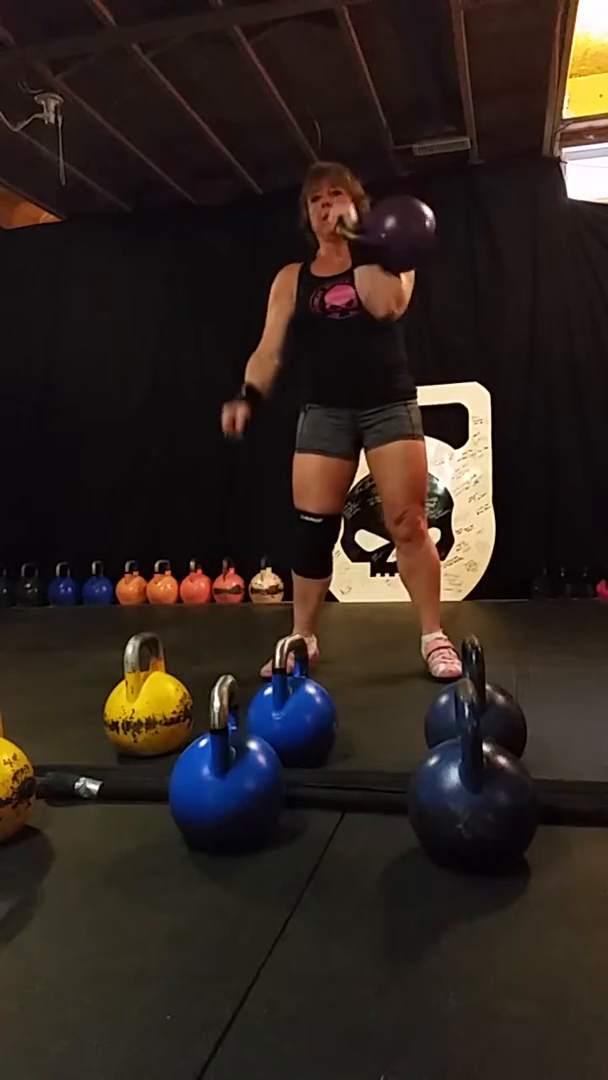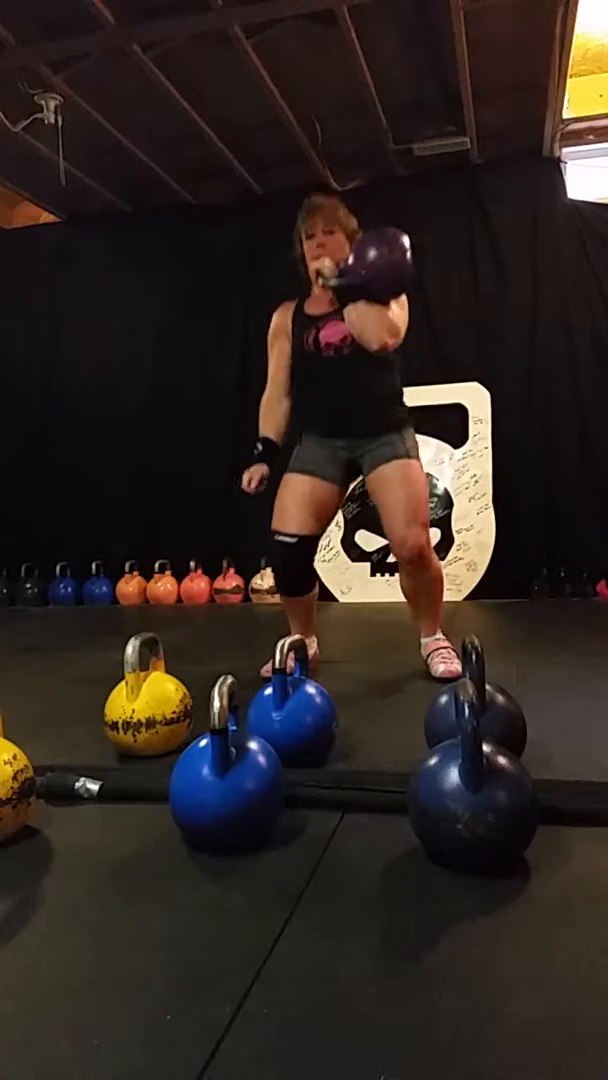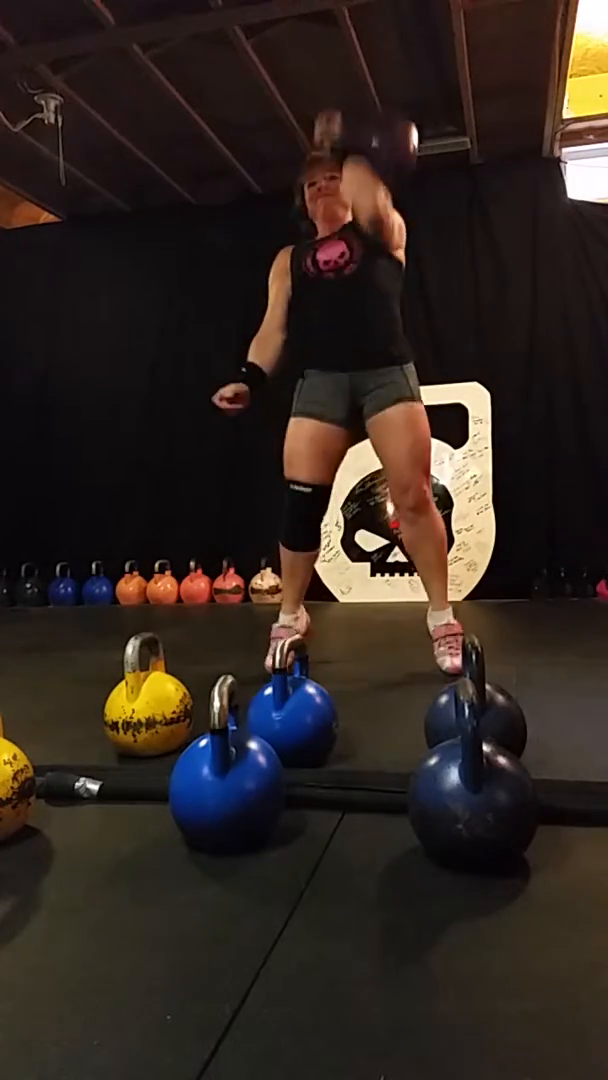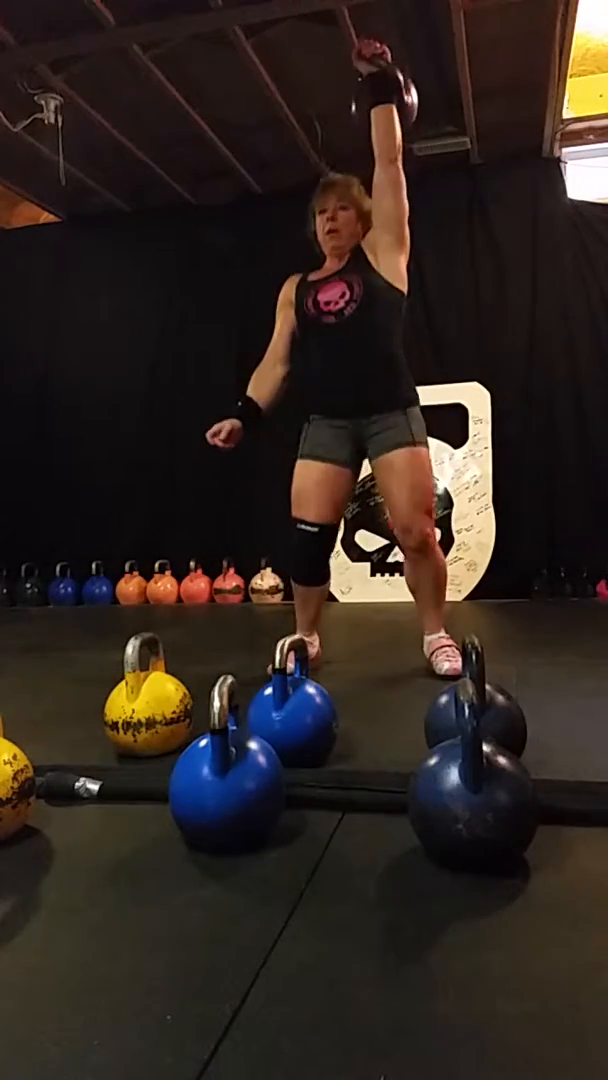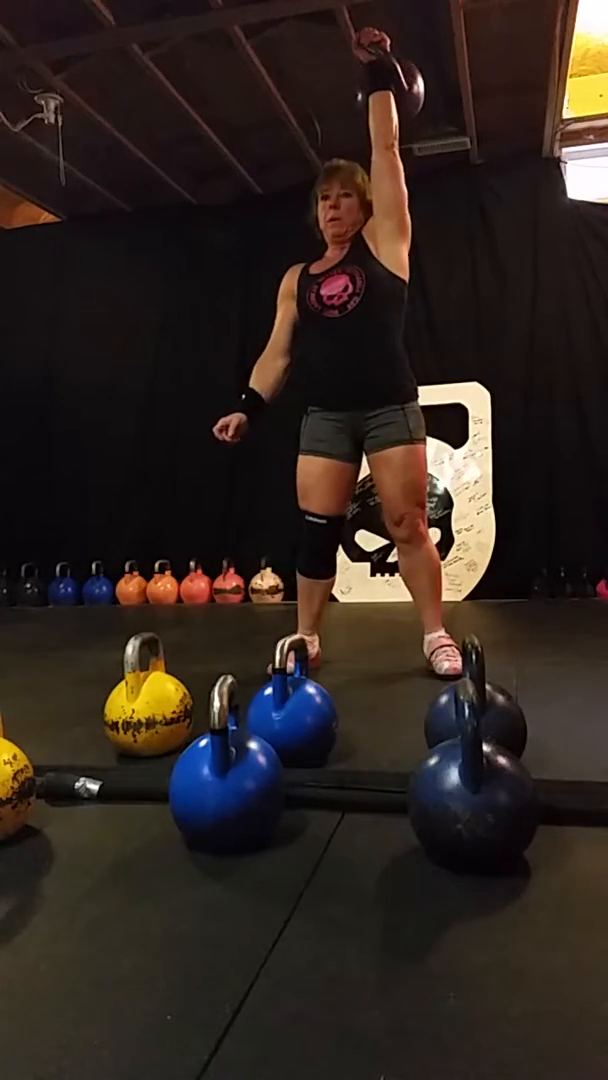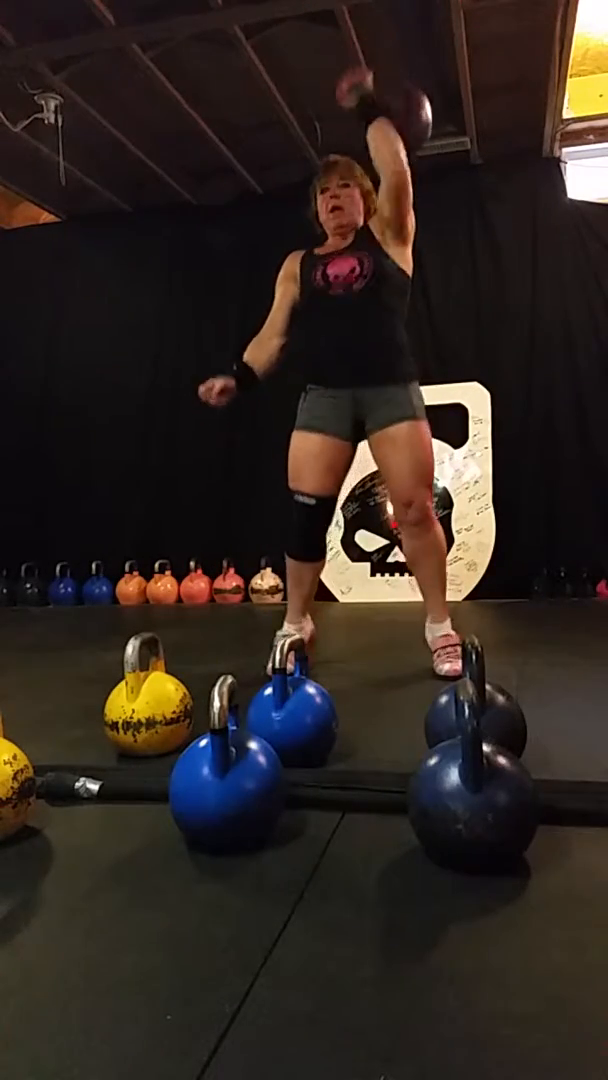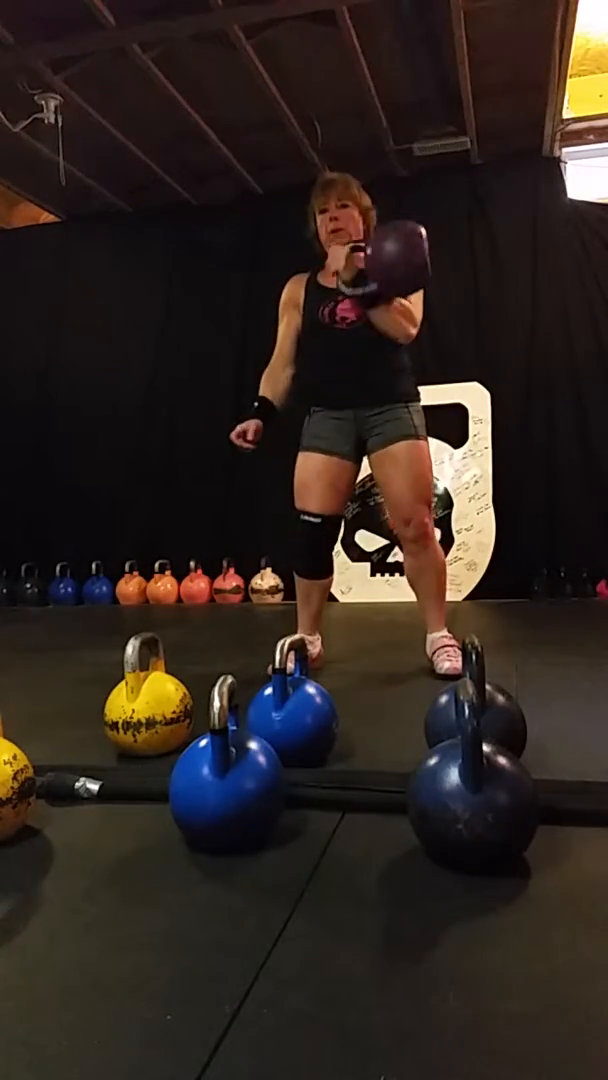
dt=0.4s
person 1, frame 1
left shoulder: (385, 259)
right shoulder: (291, 279)
left elbow: (388, 305)
right elbow: (271, 350)
left wrist: (360, 241)
right wrist: (246, 399)
left hip: (390, 406)
right hip: (324, 412)
left knee: (407, 523)
right knee: (313, 529)
left ankle: (434, 638)
right ankle: (302, 640)
person 1, frame 2
right shoulder: (287, 318)
left elbow: (383, 337)
right elbow: (277, 393)
right wrist: (264, 454)
left hip: (385, 436)
right hip: (319, 442)
left knee: (412, 544)
right knee: (286, 546)
left ankle: (433, 638)
right ankle: (302, 641)
person 1, frame 3
left shoulder: (375, 232)
right shoulder: (290, 259)
left elbow: (380, 210)
right elbow: (274, 327)
left wrist: (346, 156)
right wrist: (247, 379)
left hip: (385, 372)
right hip: (320, 379)
left knee: (413, 495)
right knee: (300, 498)
left ankle: (441, 618)
right ankle: (291, 617)
person 1, frame 4
left shoulder: (382, 253)
right shoulder: (297, 288)
left elbow: (388, 162)
right elbow: (275, 361)
left wrist: (380, 86)
right wrist: (243, 415)
left hip: (392, 415)
right hip: (327, 423)
left knee: (415, 532)
right knee: (308, 537)
left ankle: (436, 637)
right ankle: (305, 639)
person 1, frame 5
left shoulder: (384, 241)
right shoulder: (298, 278)
left elbow: (386, 150)
right elbow: (277, 351)
left wrist: (379, 73)
right wrist: (247, 406)
left hip: (389, 409)
right hip: (325, 415)
left knee: (407, 526)
right knee: (317, 531)
left ankle: (435, 636)
right ankle: (305, 639)
person 1, frame 6
left shoulder: (387, 235)
right shoulder: (299, 264)
left elbow: (398, 176)
right elbow: (273, 333)
left wrist: (371, 108)
right wrist: (240, 377)
left hip: (391, 388)
right hip: (324, 395)
left knee: (414, 507)
right knee: (304, 508)
left ankle: (440, 629)
right ankle: (295, 623)
person 1, frame 7
right shoulder: (299, 288)
left elbow: (405, 328)
right elbow: (282, 362)
left wrist: (359, 278)
right wrist: (261, 413)
left hip: (392, 409)
right hip: (328, 417)
left knee: (414, 525)
right knee: (313, 529)
left ankle: (439, 635)
right ankle: (307, 638)
